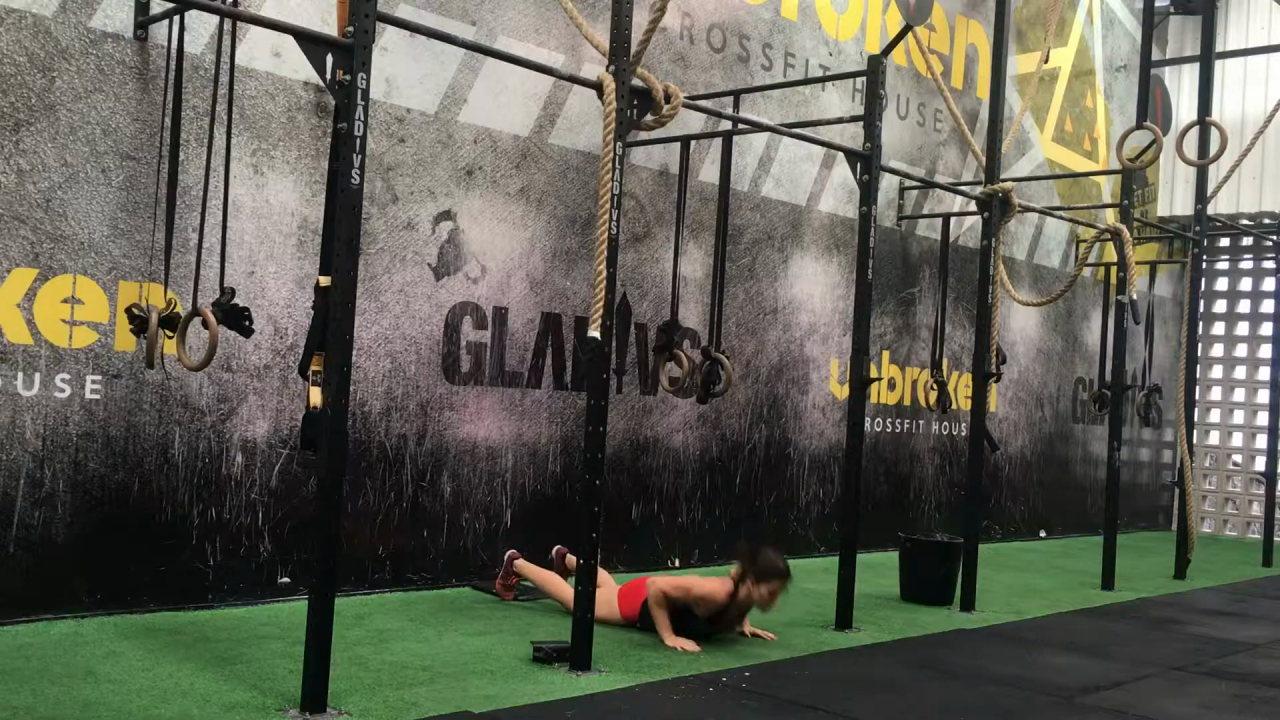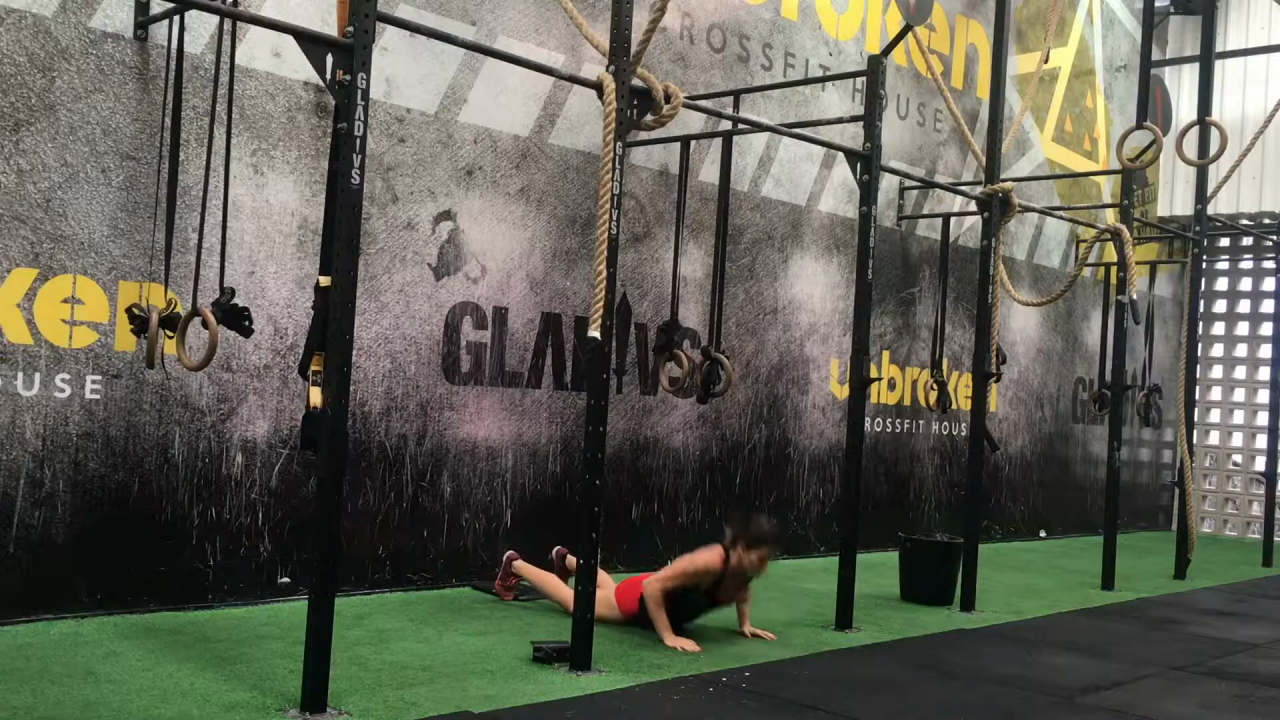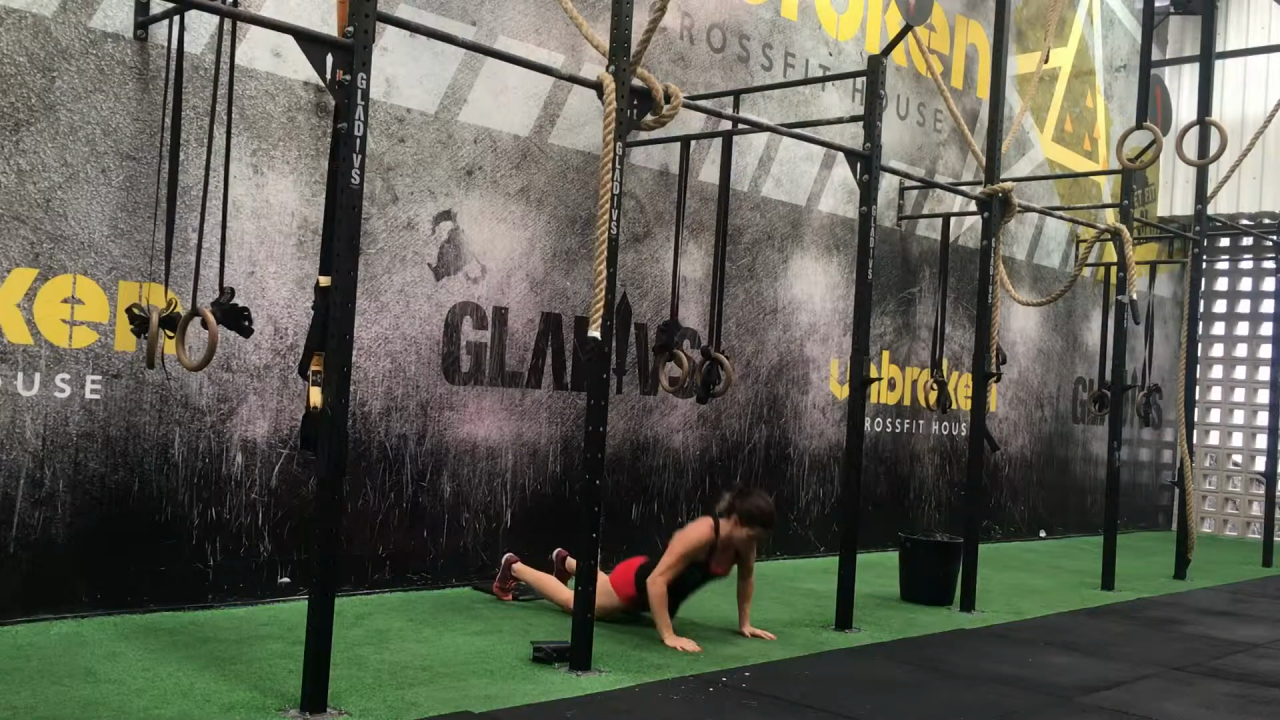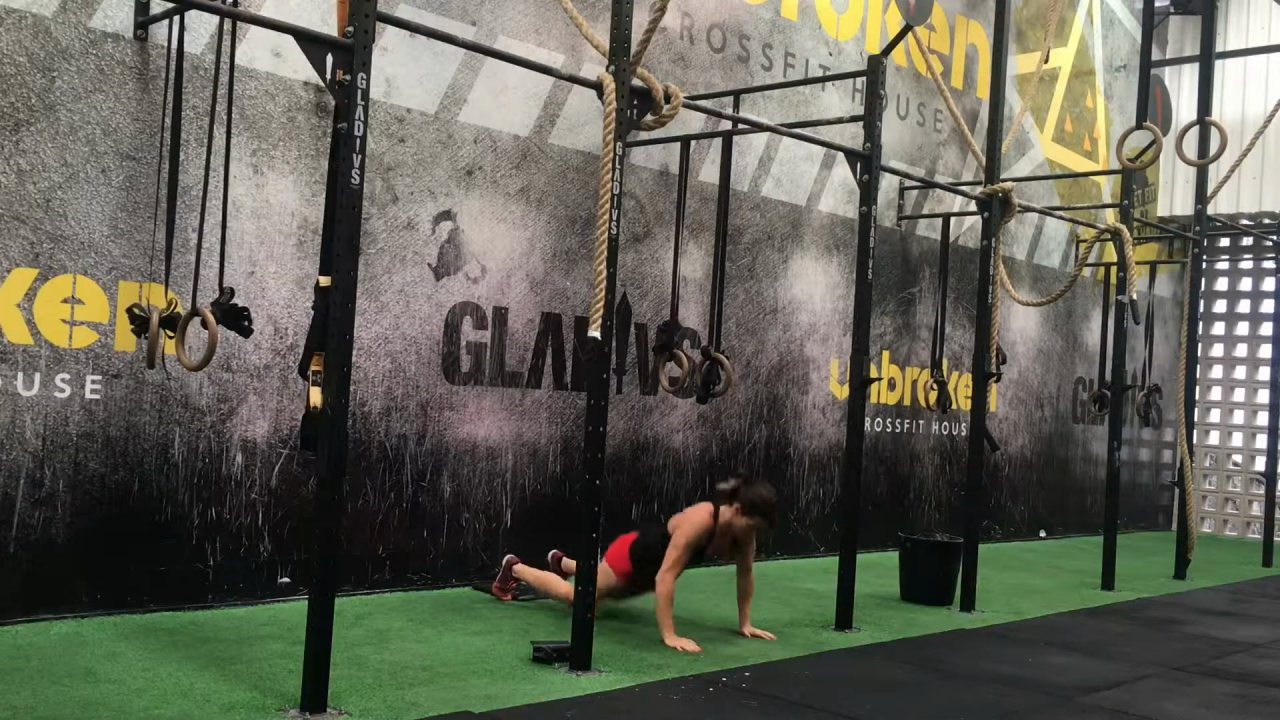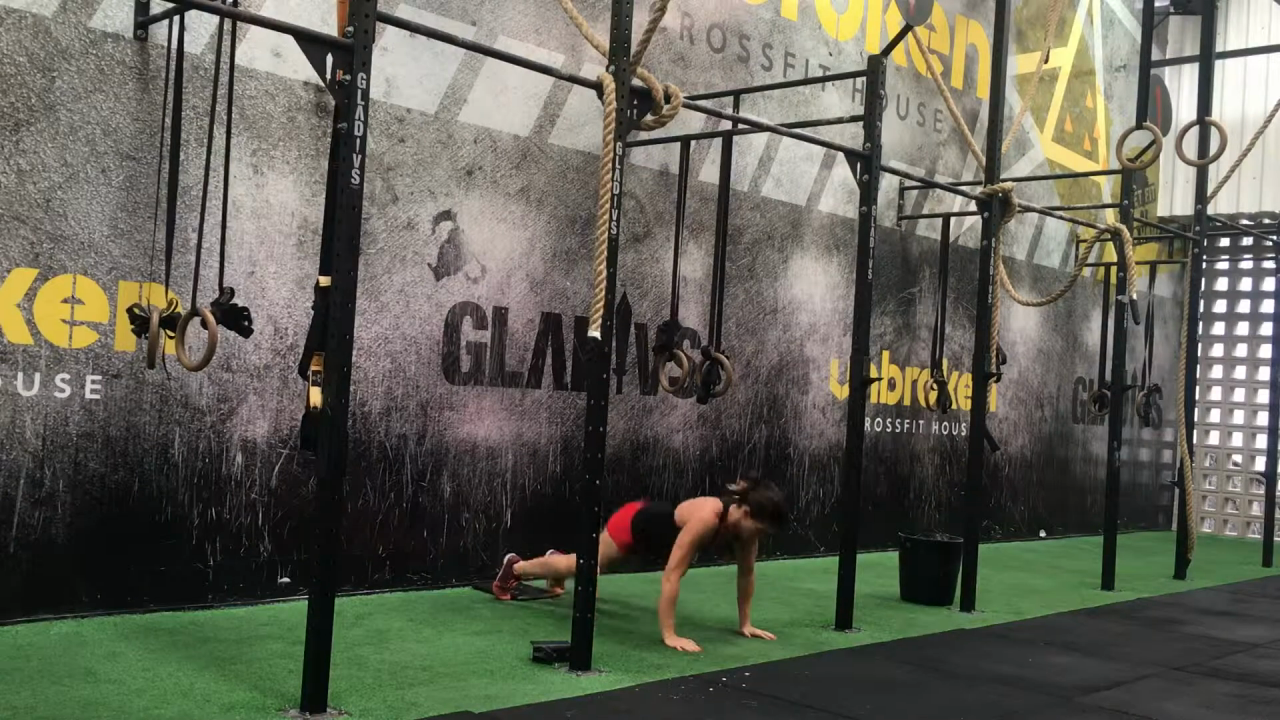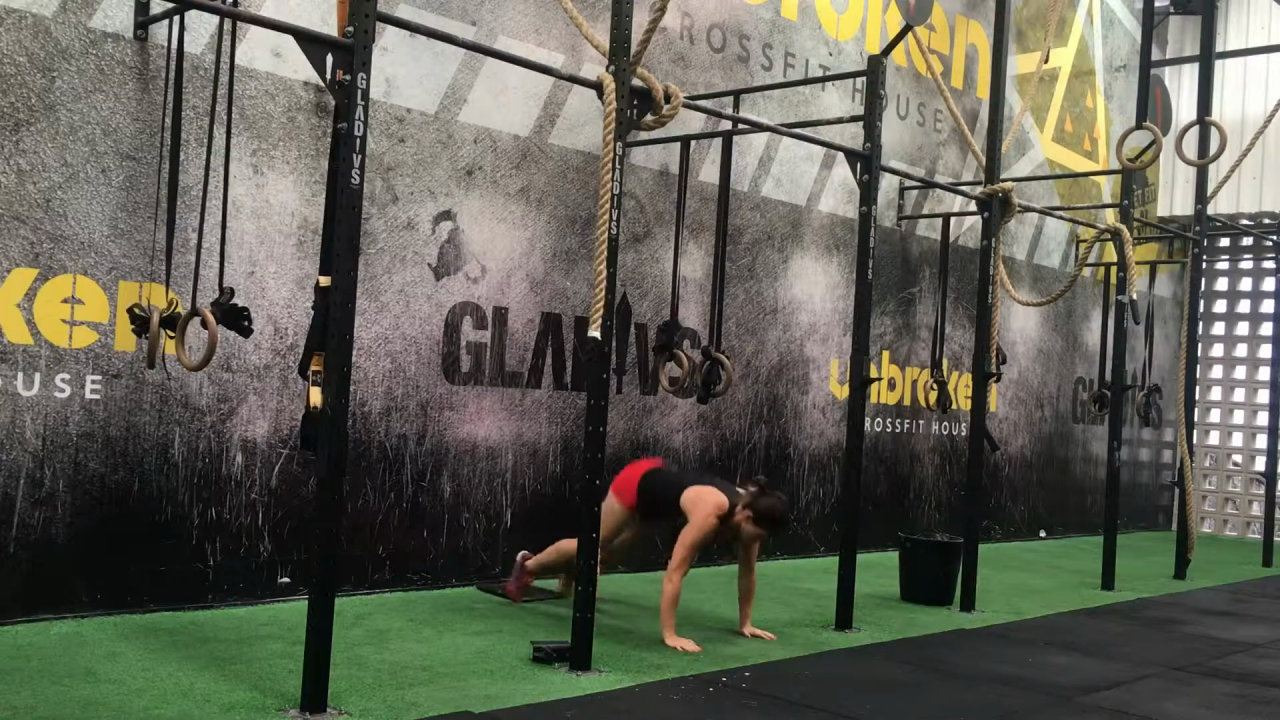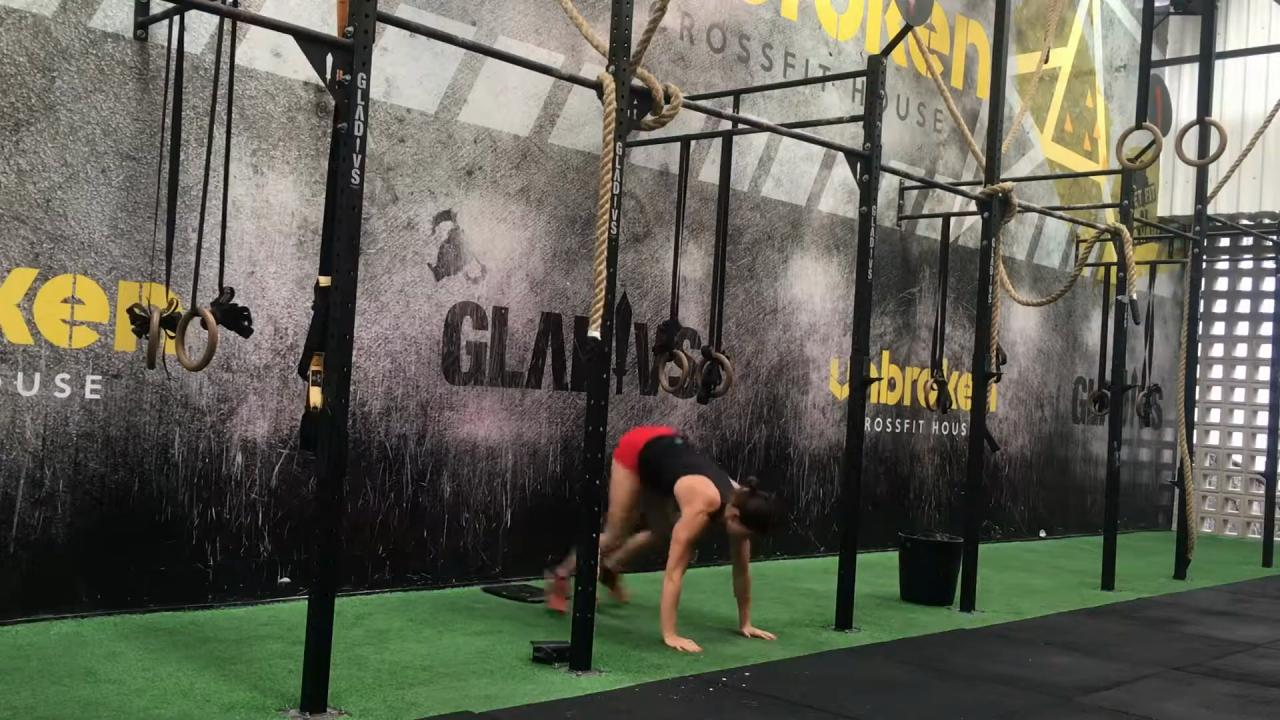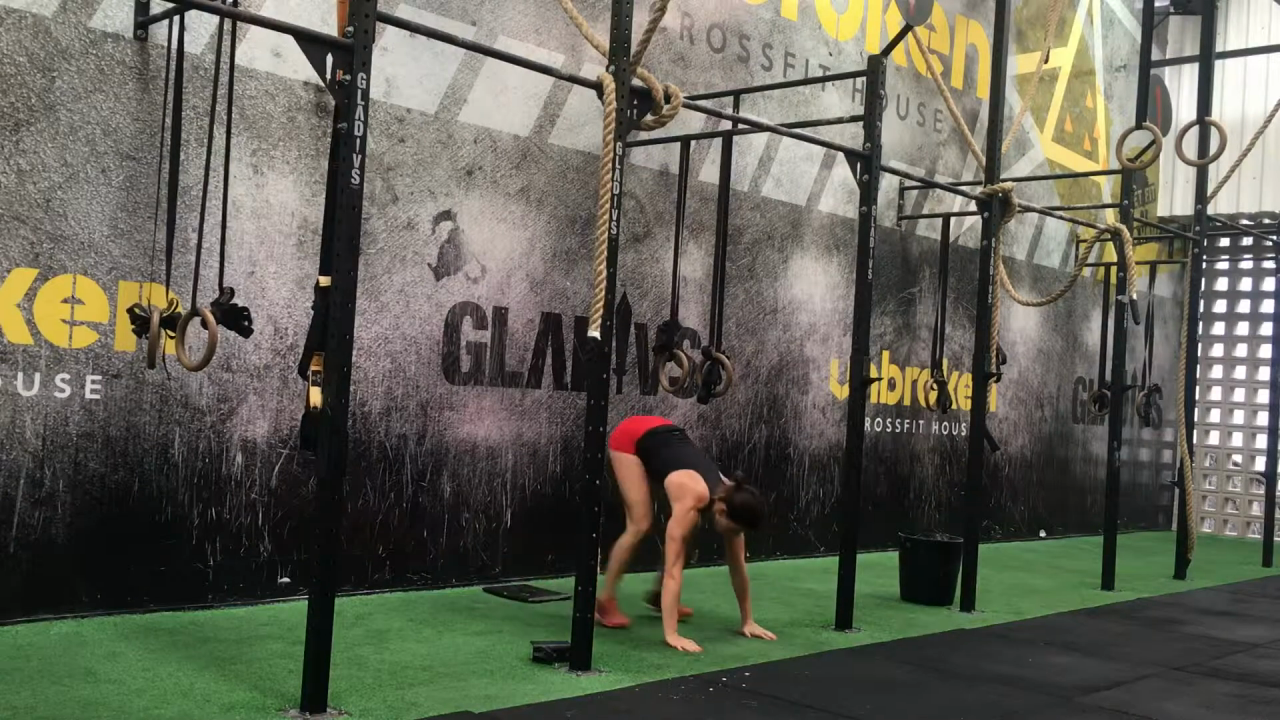
dt=0.1s
person 1, frame 1
left shoulder: (746, 589)
right shoulder: (716, 595)
left elbow: (737, 572)
right elbow: (654, 585)
left wrist: (744, 623)
right wrist: (668, 636)
left hip: (664, 598)
right hip: (639, 605)
left knee: (611, 587)
right knee: (573, 599)
left ankle: (565, 558)
right ankle: (516, 563)
person 1, frame 2
left shoulder: (745, 561)
right shoulder: (710, 562)
right elbow: (653, 588)
left wrist: (744, 623)
right wrist: (668, 636)
left hip: (657, 595)
right hip: (639, 601)
left knee: (607, 584)
right knee: (573, 601)
left ankle: (565, 558)
right ankle: (514, 565)
person 1, frame 3
left shoulder: (740, 541)
right shoulder: (702, 535)
left elbow: (746, 577)
right elbow: (655, 581)
left wrist: (745, 622)
right wrist: (668, 635)
left hip: (658, 581)
right hip: (636, 582)
left knee: (605, 581)
right knee: (571, 600)
left ankle: (564, 561)
right ankle: (514, 567)
person 1, frame 4
left shoulder: (739, 522)
right shoulder: (700, 521)
left elbow: (745, 573)
right elbow: (666, 576)
left wrist: (745, 623)
right wrist: (669, 635)
left hip: (646, 561)
right hip: (631, 557)
left knee: (592, 577)
right knee: (569, 593)
left ankle: (561, 559)
right ankle: (514, 569)
person 1, frame 5
left shoulder: (744, 521)
right shoulder: (706, 518)
left elbow: (746, 573)
right elbow: (671, 575)
left wrist: (745, 623)
right wrist: (669, 635)
left hip: (655, 535)
right hip: (633, 525)
left knee: (594, 566)
left ankle: (560, 556)
right ankle: (515, 567)
person 1, frame 6
left shoulder: (745, 510)
right shoulder: (712, 514)
left elbow: (747, 570)
right elbow: (675, 571)
left wrist: (745, 623)
right wrist: (670, 635)
left hip: (656, 479)
right hip: (637, 483)
left knee: (613, 547)
left ankle: (569, 566)
right ankle: (528, 565)
person 1, frame 7
left shoulder: (743, 504)
right shoulder: (702, 506)
left elbow: (741, 568)
right elbow: (675, 570)
left wrist: (745, 623)
right wrist: (669, 634)
left hip: (668, 443)
right hip: (639, 447)
left knee: (662, 531)
right knee: (618, 535)
left ankle: (610, 567)
right ankle: (563, 575)
person 1, frame 8
left shoulder: (729, 499)
right shoulder: (692, 500)
left elbow: (737, 564)
right elbow: (674, 567)
left wrist: (746, 619)
right wrist: (671, 631)
right hip: (632, 437)
left knee: (685, 533)
right knee: (640, 526)
left ankle: (659, 594)
right ankle: (605, 601)
